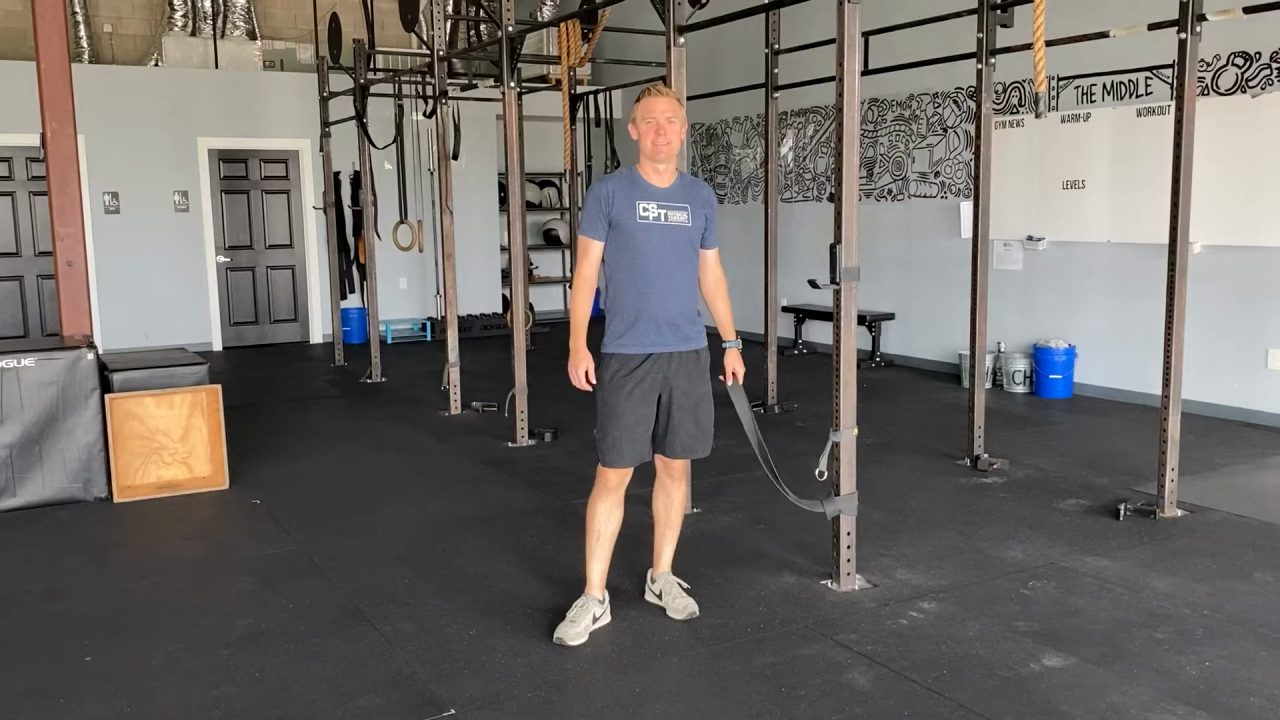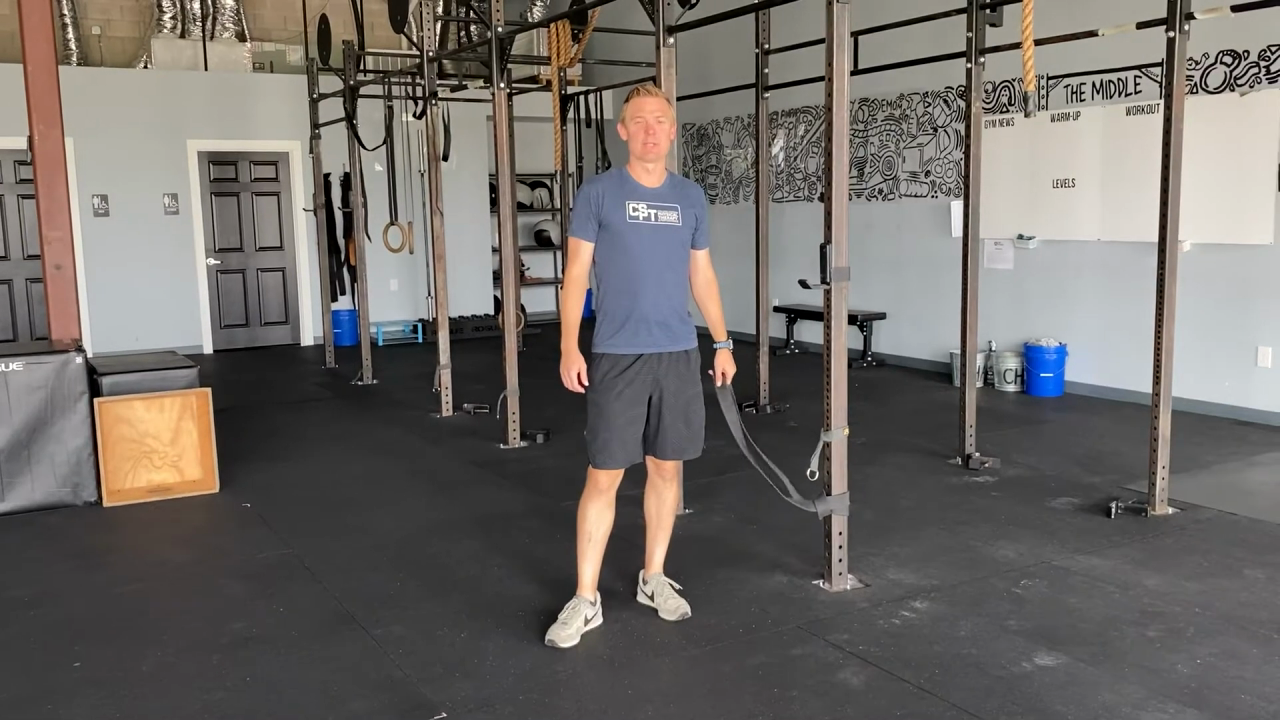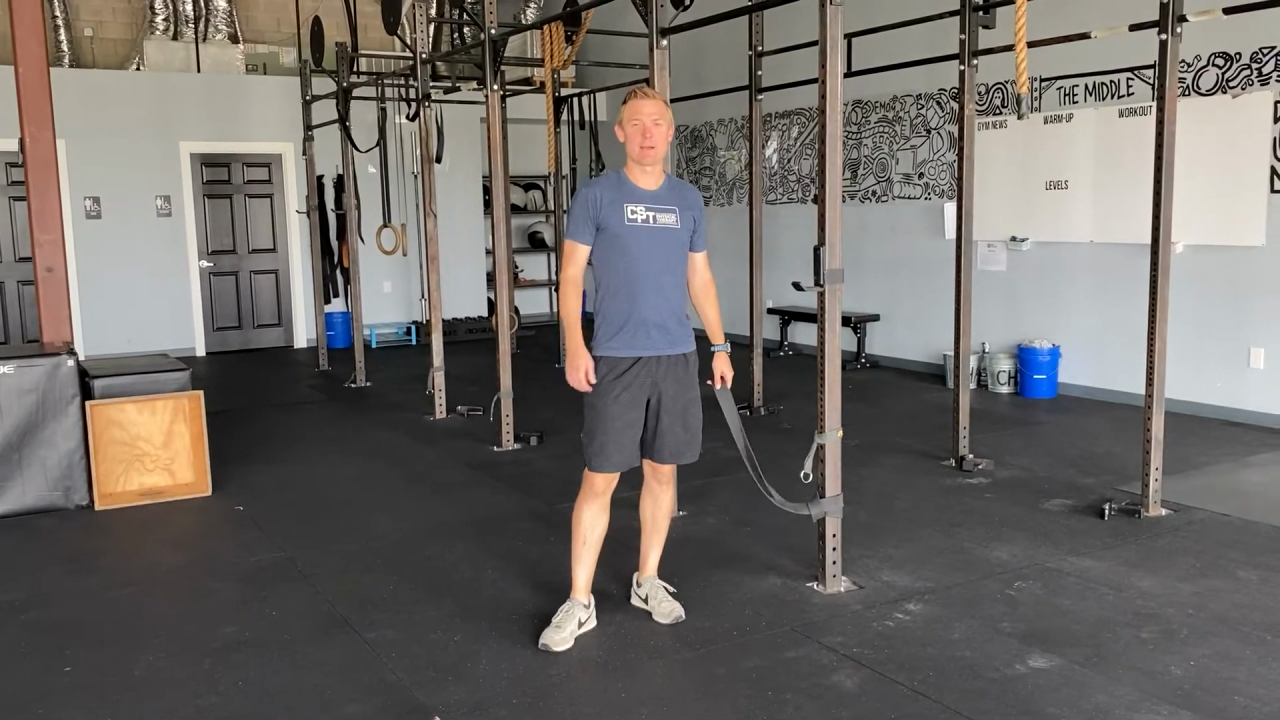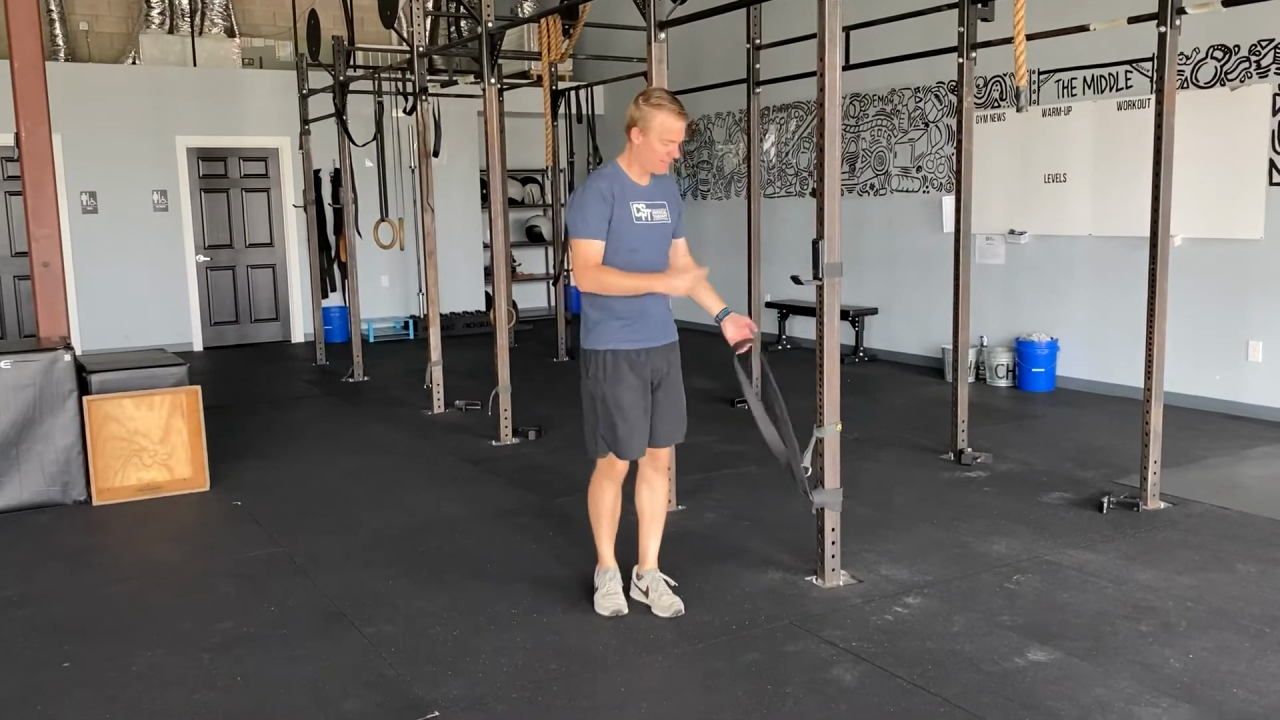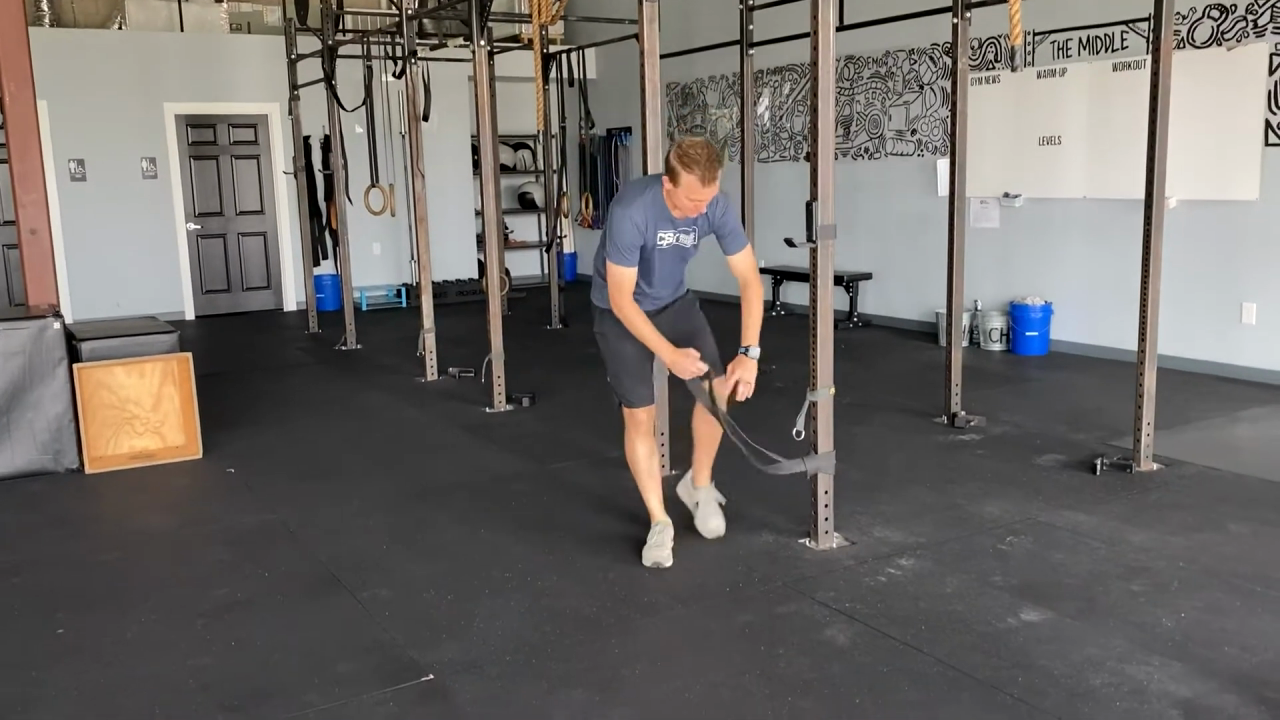
dt=1s
person 1, frame 1
left shoulder: (701, 197)
right shoulder: (608, 192)
right elbow: (586, 272)
left wrist: (731, 343)
right wrist: (578, 346)
left hip: (688, 353)
right hip: (626, 356)
left knee: (674, 467)
right knee: (613, 474)
left ankle: (662, 577)
right ankle: (594, 597)
person 1, frame 2
left shoulder: (691, 197)
right shoulder: (598, 193)
right elbow: (576, 273)
left wrist: (723, 343)
right wrist: (569, 348)
left hip: (679, 354)
right hip: (617, 356)
left knee: (666, 468)
right knee: (604, 476)
left ankle: (654, 578)
right ankle: (586, 599)
person 1, frame 3
left shoulder: (688, 198)
right shoulder: (596, 195)
left elbow: (699, 277)
right elbow: (571, 274)
left wrist: (720, 346)
right wrist: (574, 346)
left hip: (678, 356)
right hip: (615, 359)
left knee: (662, 471)
right knee: (600, 479)
left ankle: (648, 580)
right ankle: (579, 601)
person 1, frame 4
left shoulder: (668, 190)
right shoulder: (598, 191)
right elbow: (587, 275)
left wrist: (723, 314)
right wrist: (660, 282)
left hip: (662, 345)
right hip: (612, 351)
left knee: (658, 459)
right knee: (616, 462)
left ankle: (647, 572)
right ankle: (607, 569)
person 1, frame 5
left shoulder: (717, 206)
right shoulder: (630, 211)
left elbow: (750, 280)
right elbow: (621, 298)
left wrist: (748, 353)
right wrist: (669, 354)
left hip: (674, 300)
right hip: (622, 313)
left knee: (717, 391)
right knee: (640, 415)
left ankle: (698, 485)
right ankle: (659, 523)
